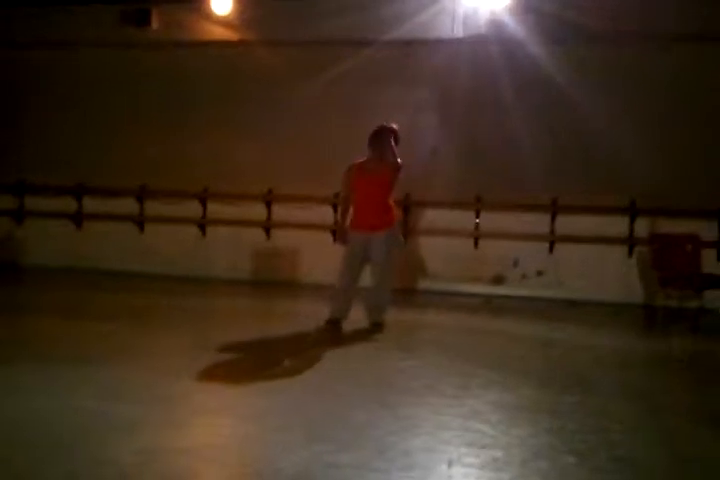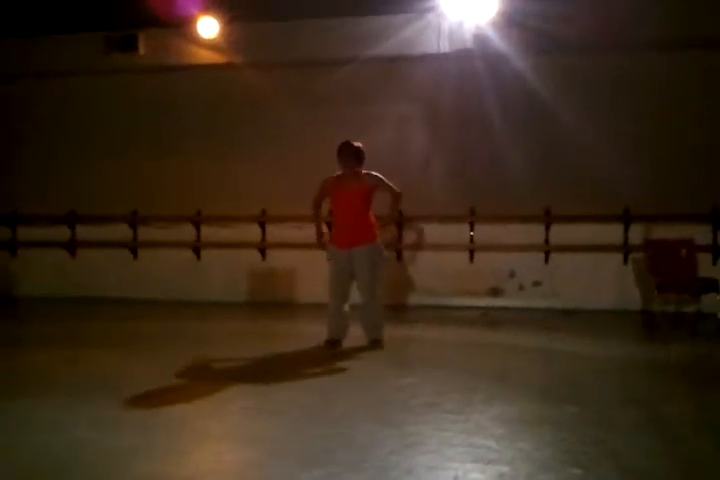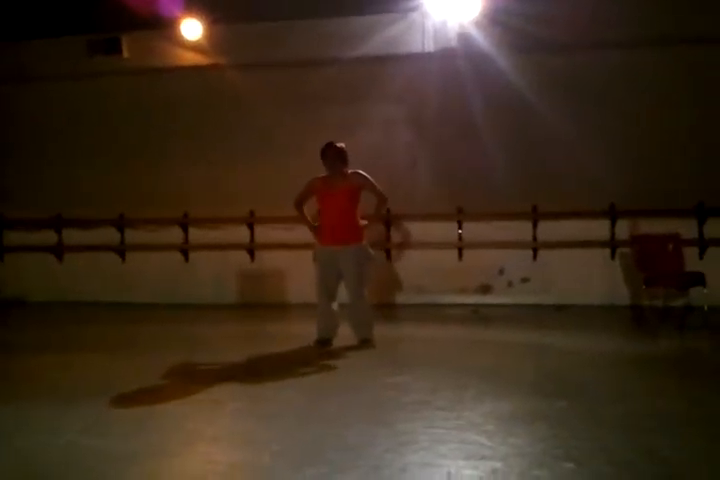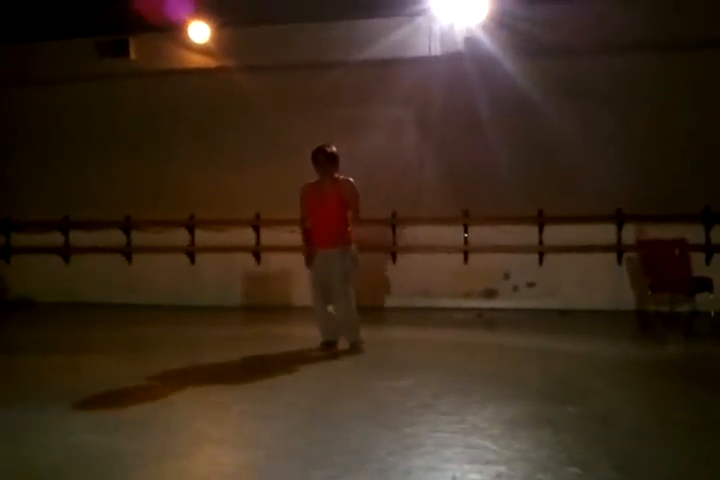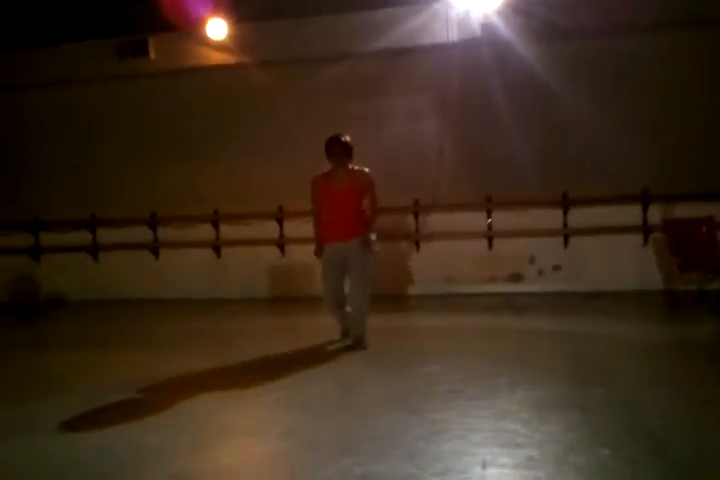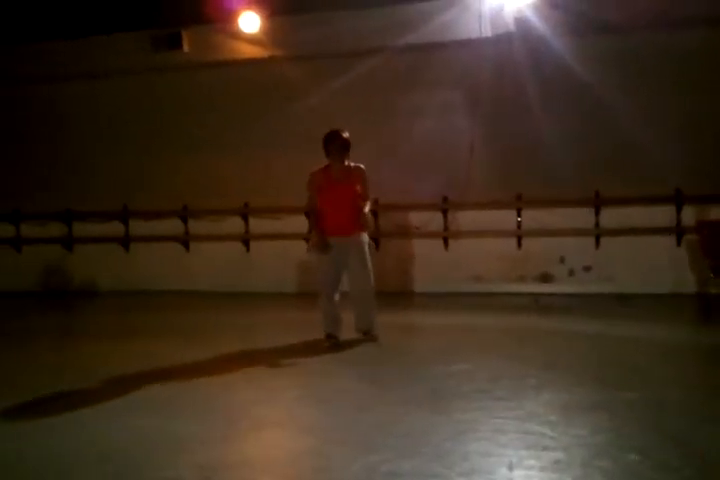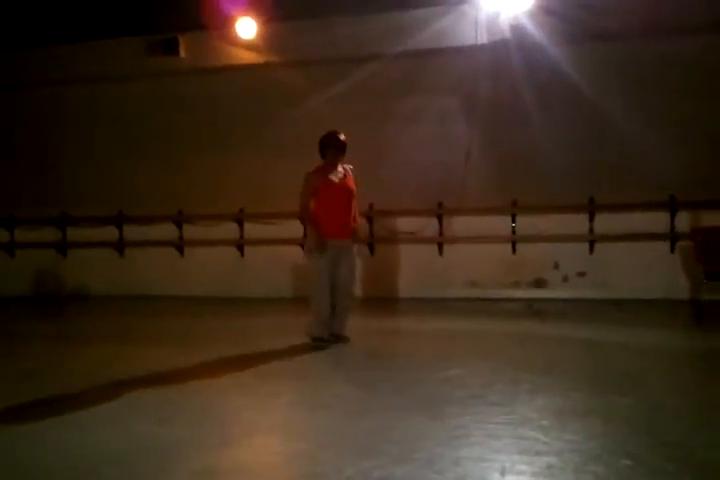
dt=0.7s
person 1, frame 1
left shoulder: (391, 167)
right shoulder: (354, 170)
left elbow: (393, 162)
right elbow: (346, 199)
left wrist: (389, 139)
right wrist: (341, 226)
left hip: (384, 230)
right hip: (357, 230)
left knee: (381, 277)
right knee: (347, 275)
left ankle: (376, 318)
right ankle: (335, 317)
person 1, frame 2
left shoulder: (370, 179)
right shoulder: (330, 183)
left elbow: (396, 194)
right elbow: (316, 203)
left wrist: (389, 218)
right wrist: (318, 228)
left hip: (366, 244)
right hip: (338, 246)
left knee: (370, 292)
right knee: (337, 293)
left ankle: (374, 335)
right ankle: (335, 335)
person 1, frame 3
left shoulder: (356, 178)
right shoulder: (317, 183)
left elbow: (382, 198)
right elbow: (298, 202)
left wrist: (369, 221)
right wrist: (310, 224)
left hip: (352, 245)
right hip: (325, 246)
left knee: (357, 292)
right knee: (324, 293)
left ankle: (365, 335)
right ankle: (325, 334)
person 1, frame 4
left shoulder: (346, 185)
right shoulder: (307, 190)
left elbow: (355, 214)
right elbow: (304, 221)
left wrist: (346, 235)
right wrist: (307, 247)
left hip: (340, 249)
right hip: (317, 250)
left knee: (343, 295)
right knee: (320, 297)
left ankle: (354, 338)
right ankle: (330, 336)
person 1, frame 5
left shoulder: (362, 176)
right shoulder: (319, 181)
left elbow: (372, 206)
right elbow: (317, 213)
left wrist: (367, 231)
right wrist: (318, 241)
left hip: (357, 241)
right hip: (331, 244)
left knee: (359, 290)
right knee: (331, 291)
left ankle: (358, 333)
right ankle: (346, 322)
person 1, frame 6
left shoulder: (359, 172)
right shoulder: (317, 177)
left elbow: (366, 199)
right elbow: (312, 209)
left wrist: (365, 212)
right wrist: (317, 234)
left hip: (355, 237)
right hip: (329, 239)
left knee: (363, 284)
right knee: (328, 287)
left ankle: (366, 326)
right ankle: (331, 330)
person 1, frame 7
left shoulder: (348, 171)
right shoulder: (314, 177)
right elbow: (304, 209)
left wrist: (355, 227)
right wrist: (314, 234)
left hip: (346, 241)
right hip: (324, 241)
left knee: (345, 288)
right knee: (322, 288)
left ankle: (337, 330)
right ankle: (318, 332)
